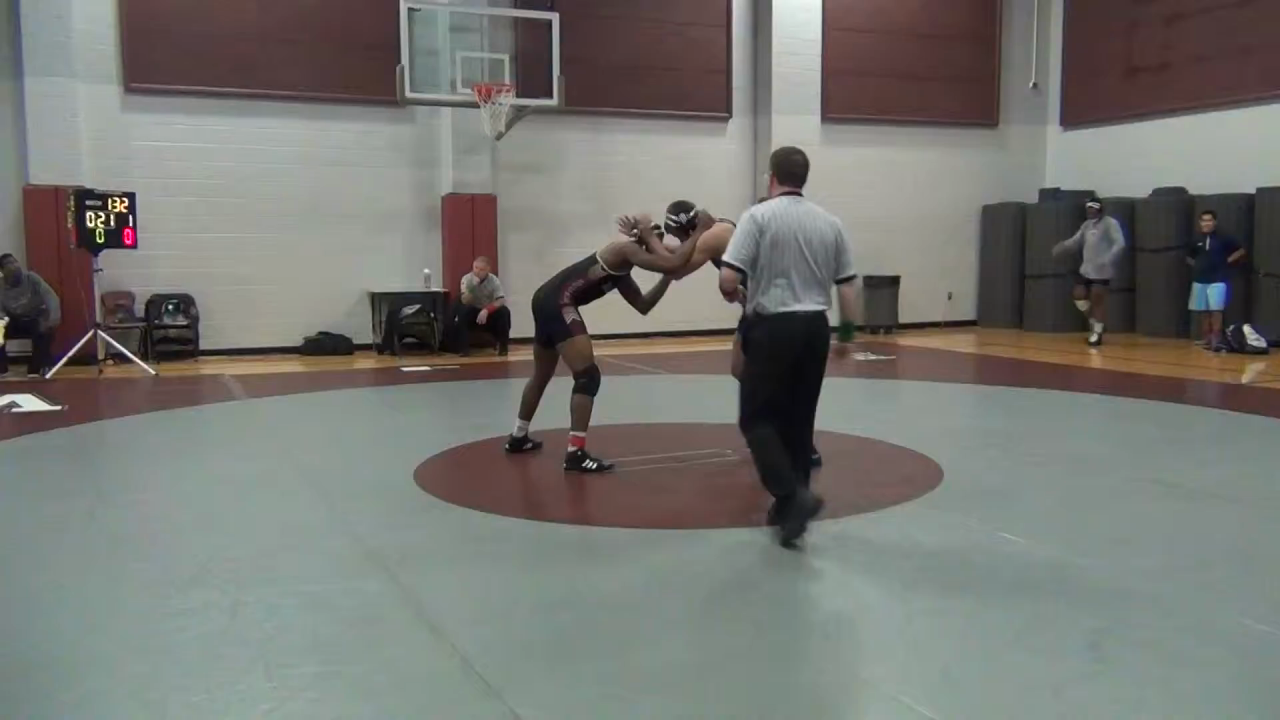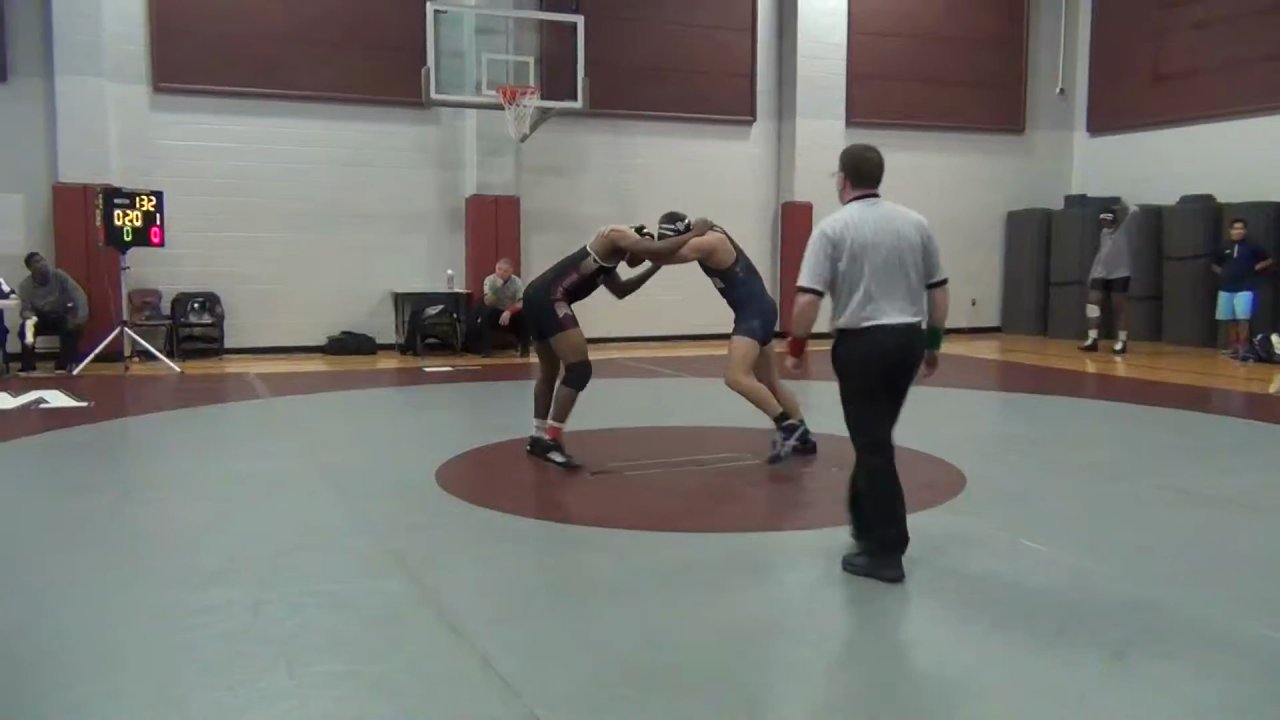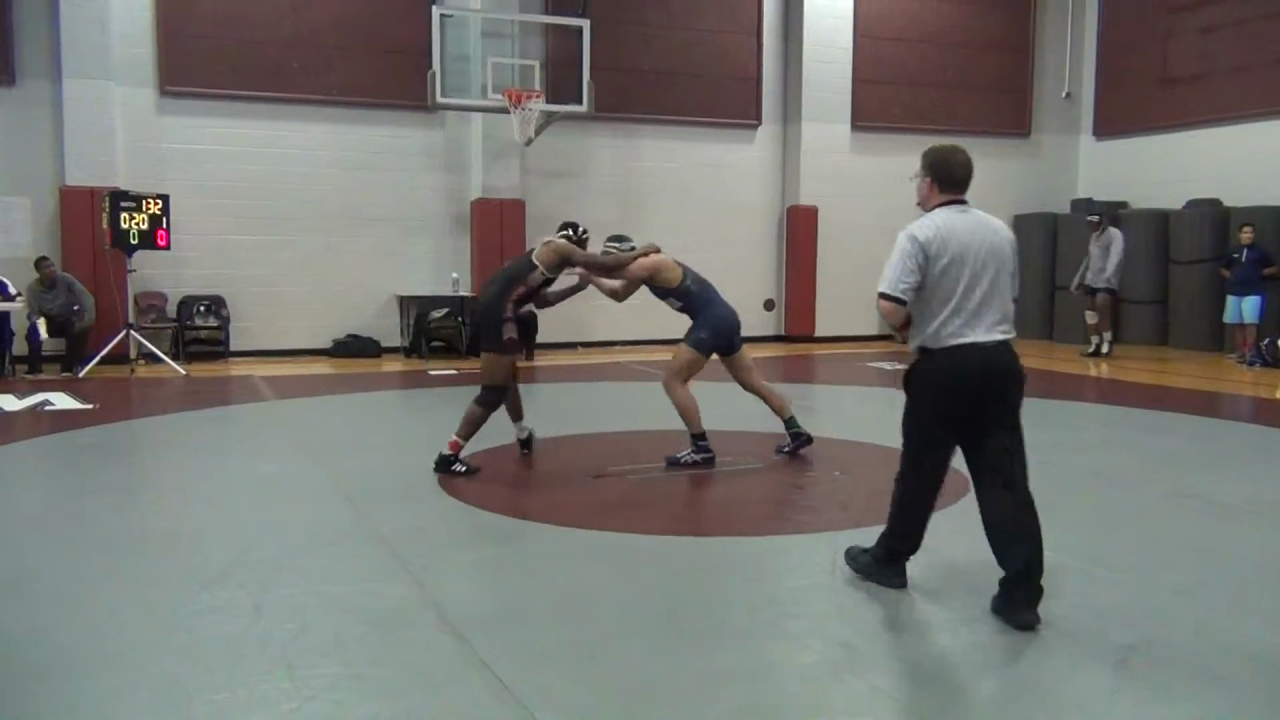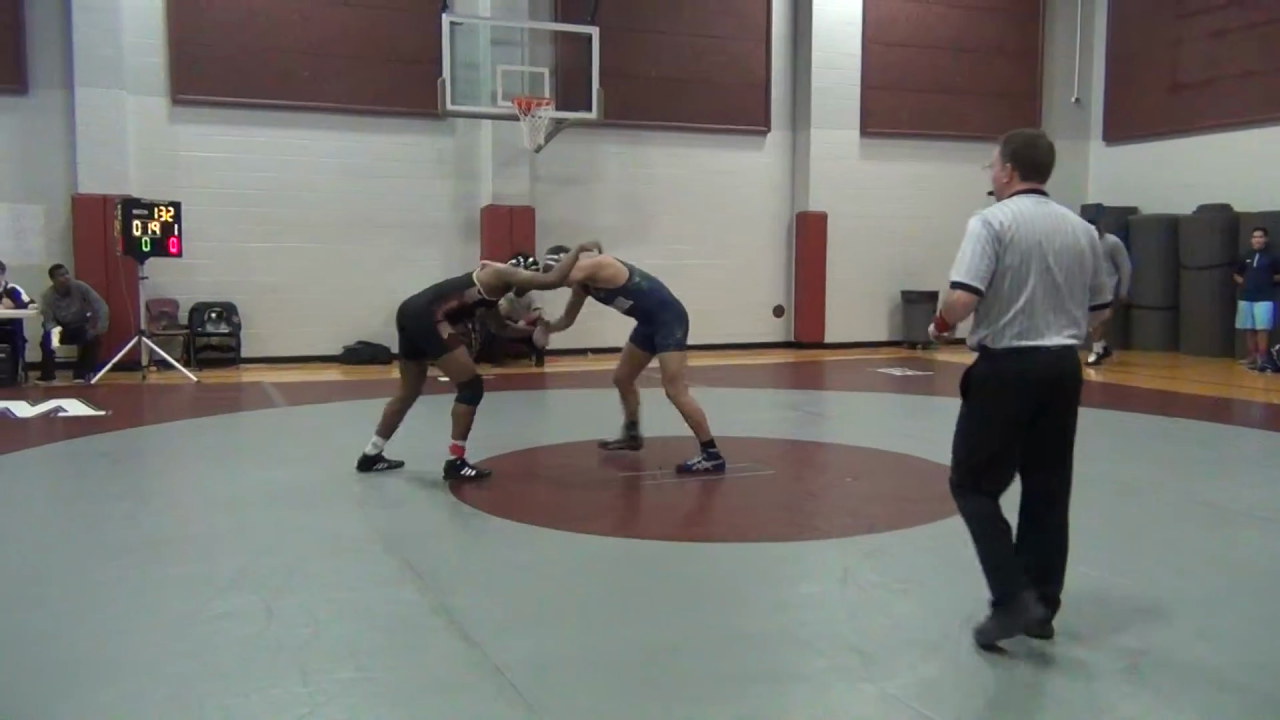
dt=0.4s
person 1, frame 1
left shoulder: (758, 216)
right shoulder: (829, 222)
left elbow: (729, 278)
right elbow: (847, 284)
left wrist: (733, 293)
right wrist: (847, 332)
left hip: (771, 327)
right hip: (814, 328)
left knee: (757, 417)
right knee: (797, 422)
left ankle: (794, 493)
right ankle: (788, 504)
person 1, frame 2
left shoulder: (833, 228)
right shoulder: (915, 222)
left elbow: (807, 299)
right elbow: (938, 290)
left wrist: (796, 345)
right wrist: (934, 342)
left hip: (861, 345)
right hip: (909, 341)
left knee: (870, 444)
right knee: (878, 438)
left ankle: (883, 551)
right ankle: (873, 526)
person 1, frame 3
left shoulder: (921, 233)
right shoulder: (1001, 232)
left elbow: (892, 307)
left wrist: (908, 324)
left hip: (945, 367)
right hip: (1001, 361)
left knee: (920, 470)
right knee: (1005, 479)
left ankle: (889, 560)
right ankle: (1021, 593)
person 1, frame 4
left shoulder: (992, 221)
right shoulder: (1082, 230)
left elbow: (963, 297)
right elbow: (1099, 311)
left wrist: (942, 323)
left hip: (1005, 369)
right hip: (1062, 369)
left knee: (975, 483)
right knee: (1048, 492)
left ankle: (1014, 597)
right ankle: (1038, 600)
person 2, frame 1
left shoulder: (620, 269)
right shoulder: (627, 248)
left elbow: (643, 306)
right elbow: (672, 264)
left wrist: (667, 280)
left hip: (547, 300)
right hip: (558, 303)
left knee: (541, 375)
right knee: (588, 376)
left ankle: (517, 438)
right ankle: (575, 453)
person 2, frame 2
left shoulder: (610, 254)
right shoulder: (617, 235)
left elbow: (619, 290)
right elbow: (658, 248)
left wrist: (652, 268)
right wrist: (694, 232)
left hip: (539, 299)
right hip: (549, 298)
left knee: (549, 372)
right knee: (578, 368)
left ankle: (541, 438)
right ankle: (549, 442)
person 2, frame 3
left shoulder: (543, 254)
right shoulder: (561, 248)
left elbow: (540, 301)
right elbow: (606, 264)
left wrist: (577, 288)
right wrist: (643, 252)
left hip: (485, 307)
right hip: (496, 313)
left knee: (506, 377)
right knee: (495, 391)
left ankle: (523, 435)
right ankle: (449, 456)
person 2, frame 4
left shoulder: (494, 279)
right shoulder: (504, 275)
left elbow: (497, 324)
right elbow: (550, 281)
left wrist: (529, 331)
right wrist: (578, 251)
left hip: (411, 313)
right hip: (426, 318)
left knee: (409, 391)
right knee: (471, 386)
left ankle: (371, 455)
right ankle: (454, 461)
person 3, frame 1
left shoulder: (716, 234)
right shoulder: (719, 230)
left elbow: (677, 271)
right elbow: (687, 255)
right knee: (739, 369)
left ankle: (808, 451)
person 3, frame 2
left shoulder: (708, 242)
right shoulder: (703, 239)
left elbow: (663, 257)
right elbow: (665, 256)
left hip: (754, 312)
right hip: (757, 311)
left knee: (735, 377)
right knee: (766, 379)
left ankle: (788, 426)
right ankle: (803, 437)
person 3, frame 3
left shoulder: (651, 264)
right shoulder: (643, 269)
right elbow: (619, 293)
right wrist: (593, 280)
left hip: (712, 321)
right hip: (722, 318)
left knee: (673, 382)
right knee: (752, 382)
left ankle: (701, 448)
right ankle: (796, 434)
person 3, frame 4
left shoulder: (593, 266)
right shoulder: (581, 283)
right elbow: (566, 320)
right wrist: (543, 328)
left hip: (668, 317)
right hip: (649, 320)
left knee: (675, 391)
right knee: (622, 379)
left ankle: (712, 454)
right ankle: (632, 434)
